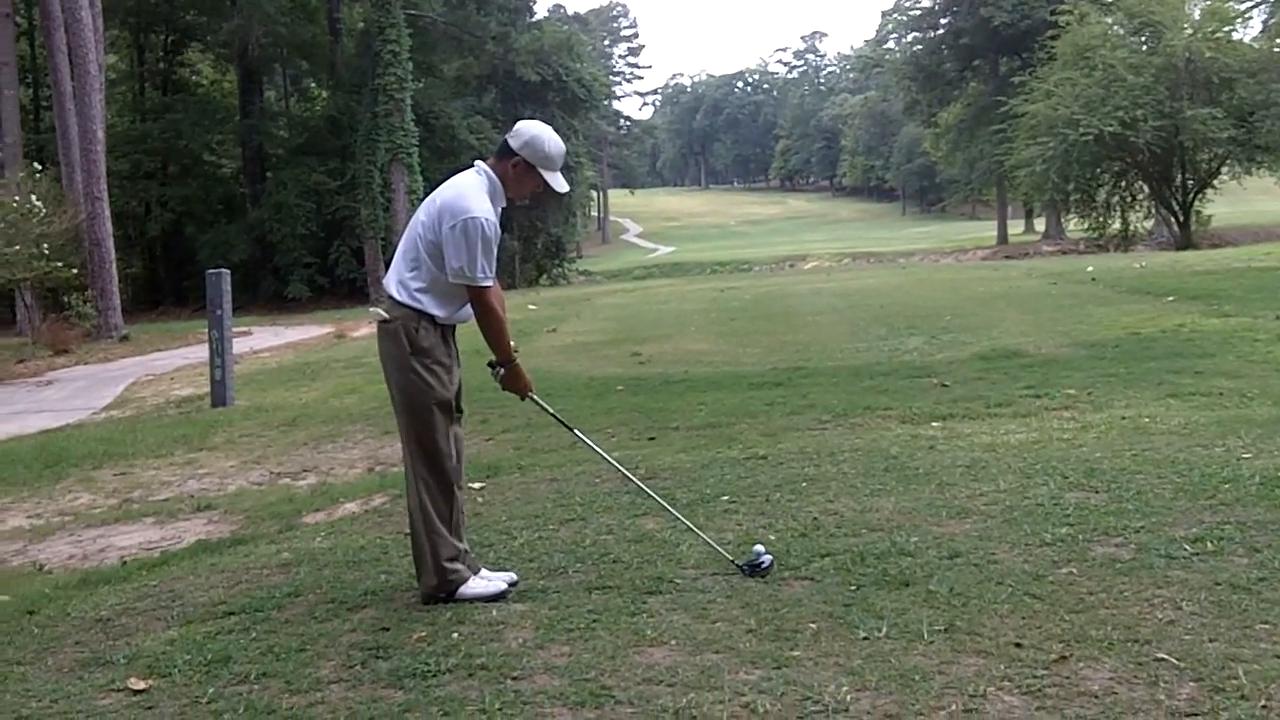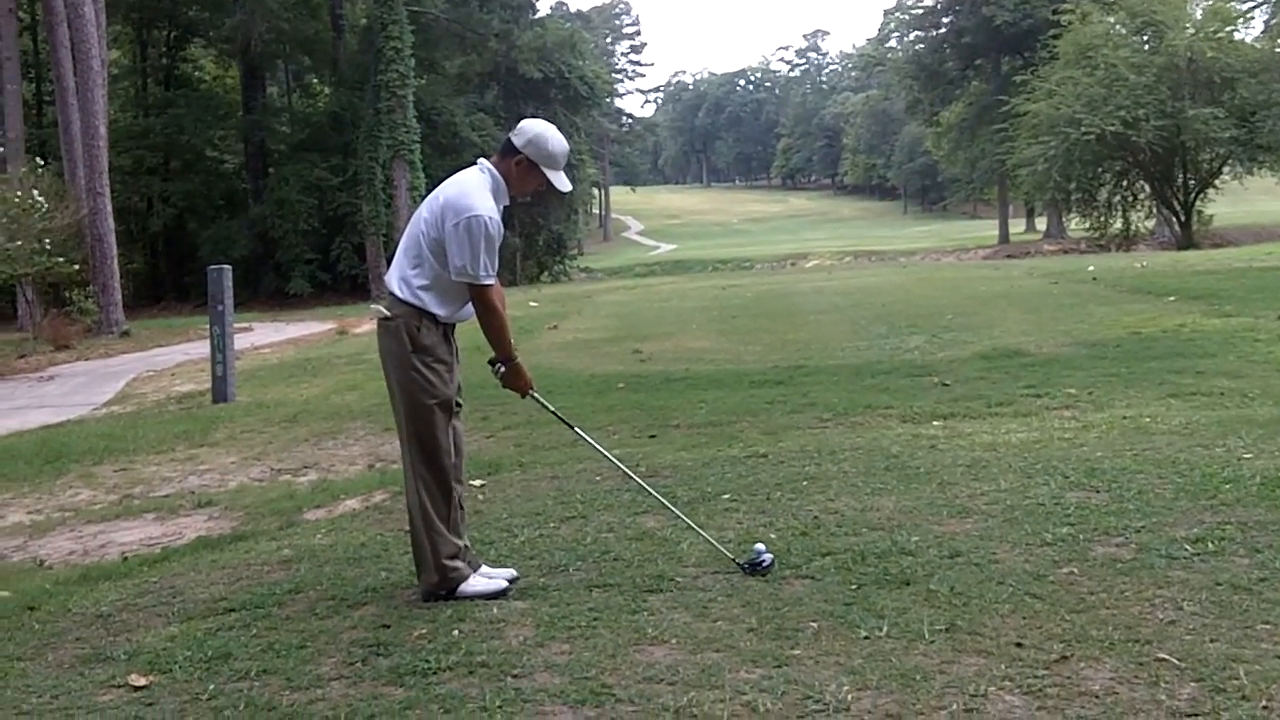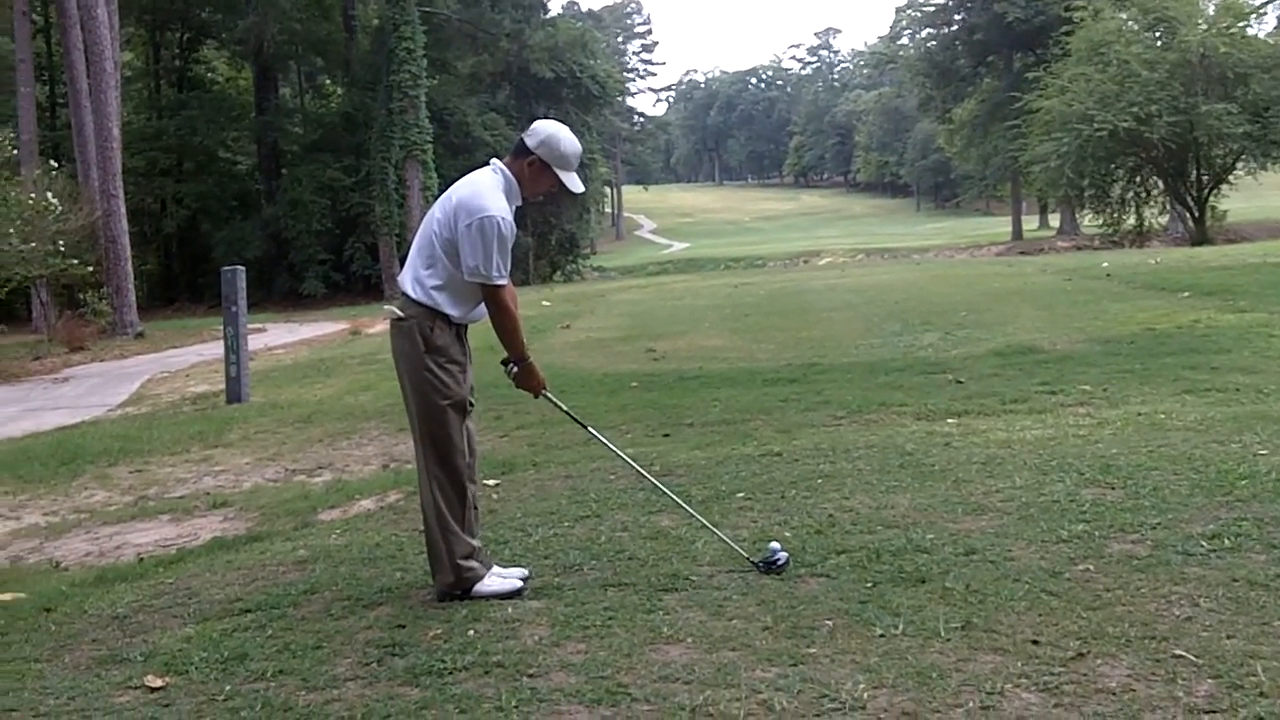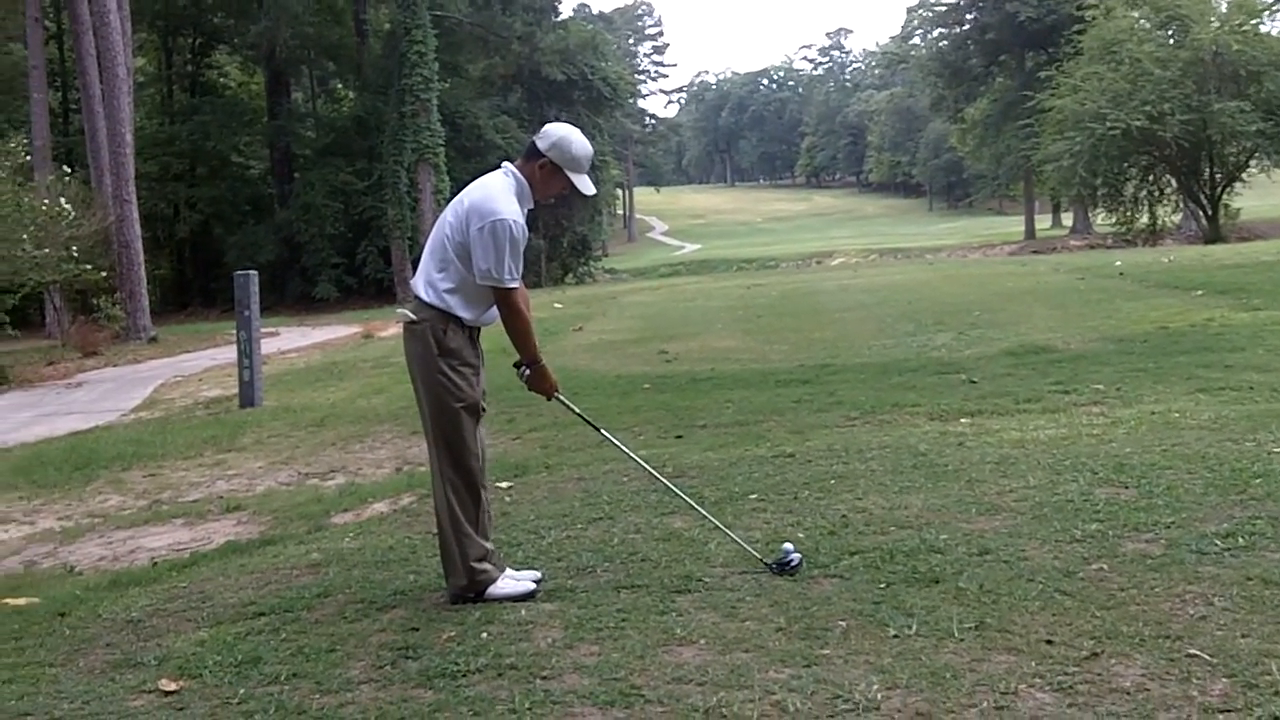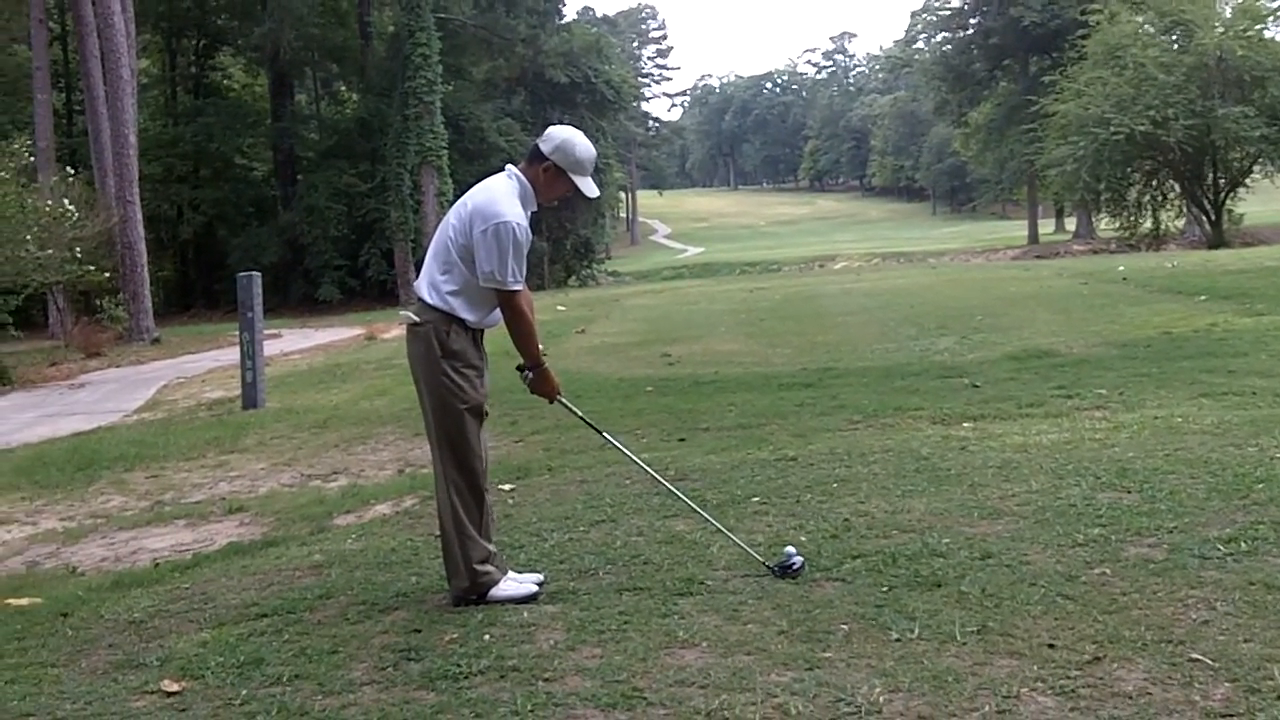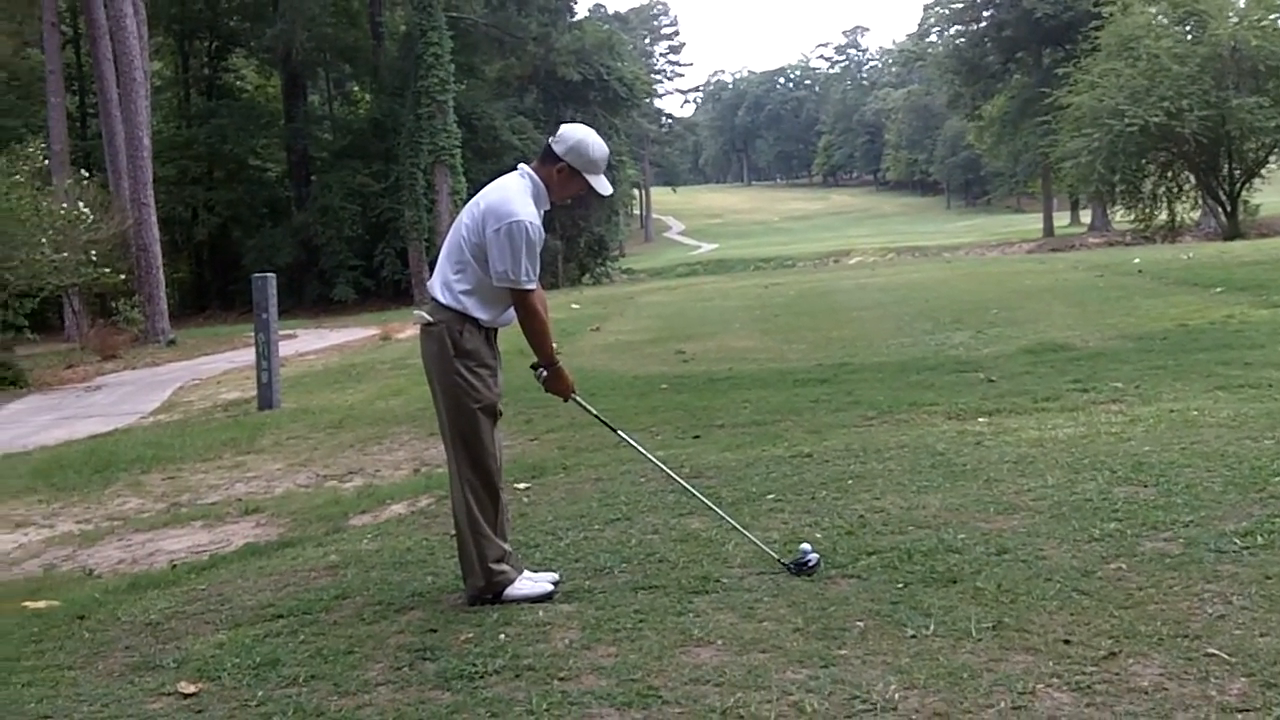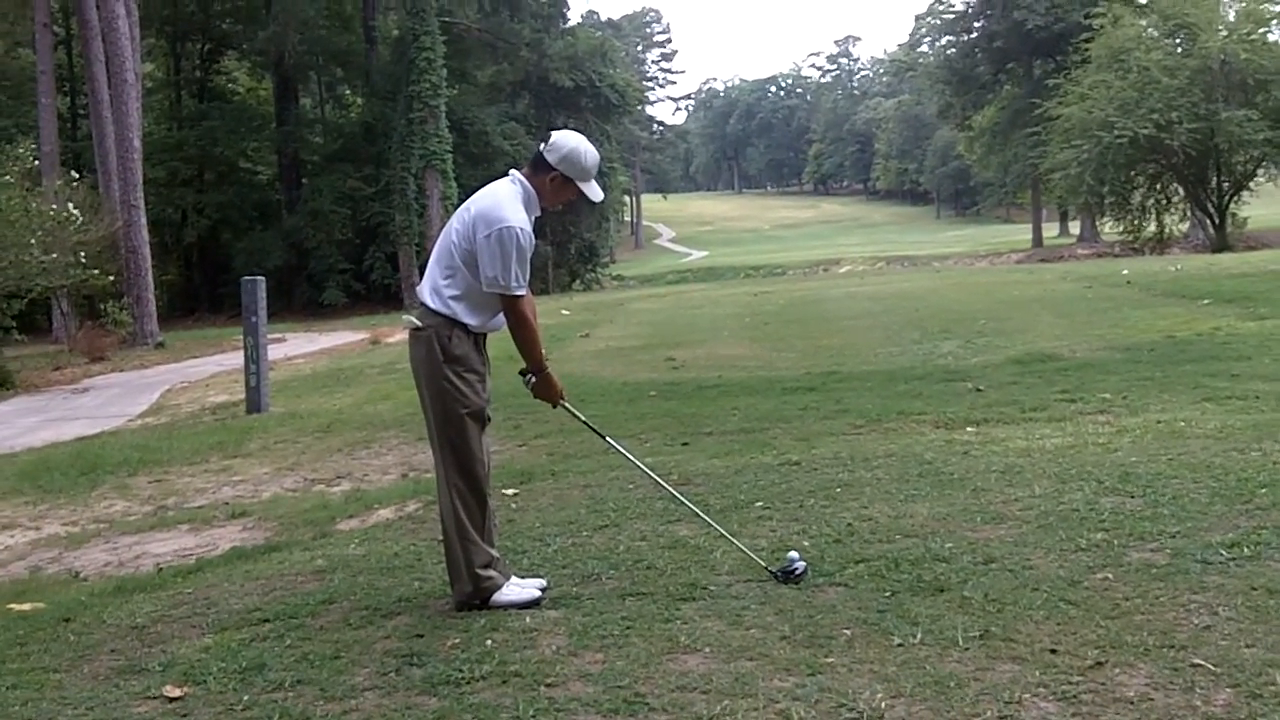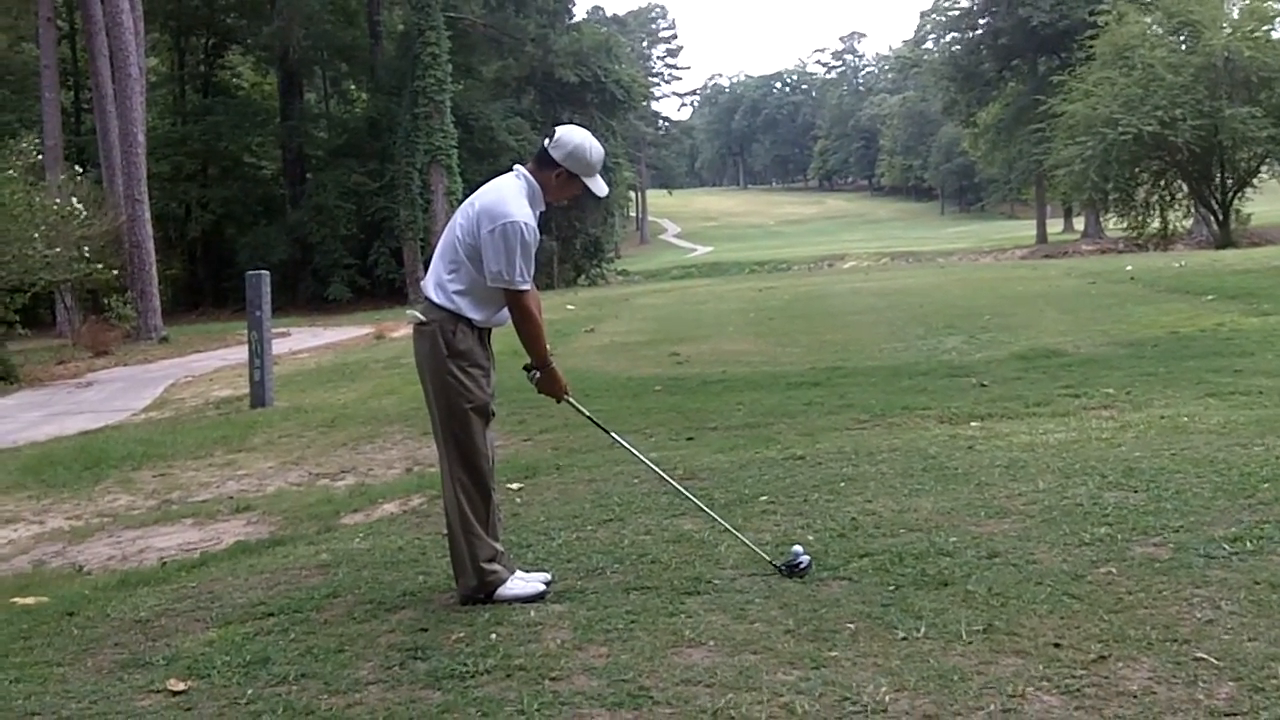
dt=0.1s
person 1, frame 1
left shoulder: (476, 188)
right shoulder: (474, 212)
left elbow: (488, 285)
right elbow: (482, 299)
left wrist: (506, 351)
right wrist: (510, 365)
left hip: (429, 328)
right hip: (416, 331)
left knee: (447, 454)
right knee: (433, 457)
left ankle: (456, 562)
right ankle: (442, 577)
person 1, frame 2
left shoulder: (478, 185)
right shoulder: (477, 209)
left elbow: (488, 284)
right elbow: (483, 298)
left wrist: (506, 350)
right wrist: (511, 363)
left hip: (428, 325)
right hip: (416, 329)
left knee: (447, 451)
right knee: (433, 455)
left ankle: (456, 559)
right ankle: (443, 574)
person 1, frame 3
left shoulder: (490, 185)
right shoulder: (490, 210)
left elbow: (501, 285)
right elbow: (497, 298)
left wrist: (519, 352)
right wrist: (524, 363)
left hip: (440, 326)
right hip: (429, 329)
left knee: (460, 451)
right knee: (445, 455)
left ankle: (469, 560)
right ankle: (457, 574)
person 1, frame 4
left shoulder: (501, 189)
right shoulder: (501, 213)
left elbow: (513, 288)
right elbow: (509, 301)
left wrist: (531, 355)
right wrist: (536, 366)
left hip: (453, 329)
right hip: (442, 332)
left knee: (469, 454)
right knee: (459, 458)
left ankle: (482, 563)
right ankle: (471, 576)
person 1, frame 5
left shoulder: (504, 191)
right shoulder: (505, 215)
left elbow: (516, 289)
right elbow: (512, 303)
left wrist: (534, 355)
right wrist: (539, 368)
left hip: (456, 331)
right hip: (445, 335)
left knee: (470, 457)
right knee: (461, 459)
left ankle: (485, 565)
right ankle: (474, 579)
person 1, frame 6
left shoulder: (517, 190)
right shoulder: (518, 214)
left elbow: (530, 289)
right elbow: (526, 303)
left wrist: (548, 354)
right wrist: (553, 366)
left hip: (469, 330)
right hip: (458, 334)
left knee: (484, 456)
right knee: (476, 459)
left ankle: (499, 565)
right ankle: (489, 578)
person 1, frame 7
left shoulder: (508, 196)
right shoulder: (509, 221)
left elbow: (520, 294)
right elbow: (515, 308)
left wrist: (537, 361)
right wrist: (542, 373)
left hip: (458, 336)
right hip: (447, 340)
left knee: (472, 462)
right knee: (463, 465)
left ankle: (487, 571)
right ankle: (477, 584)
person 1, frame 8
left shoulder: (513, 191)
right shoulder: (513, 216)
left elbow: (524, 290)
right elbow: (520, 303)
left wrist: (542, 355)
right wrist: (546, 368)
left hip: (463, 330)
right hip: (451, 334)
left knee: (476, 457)
right knee: (468, 459)
left ankle: (491, 565)
right ankle: (481, 578)
